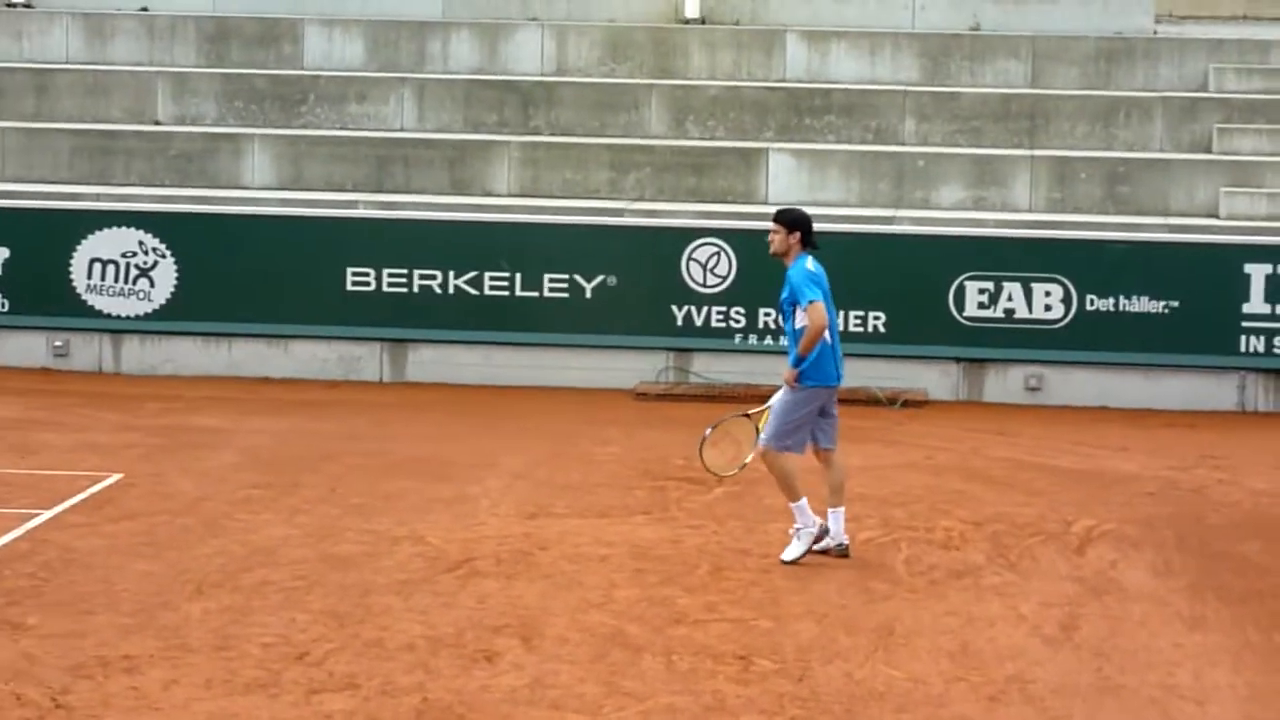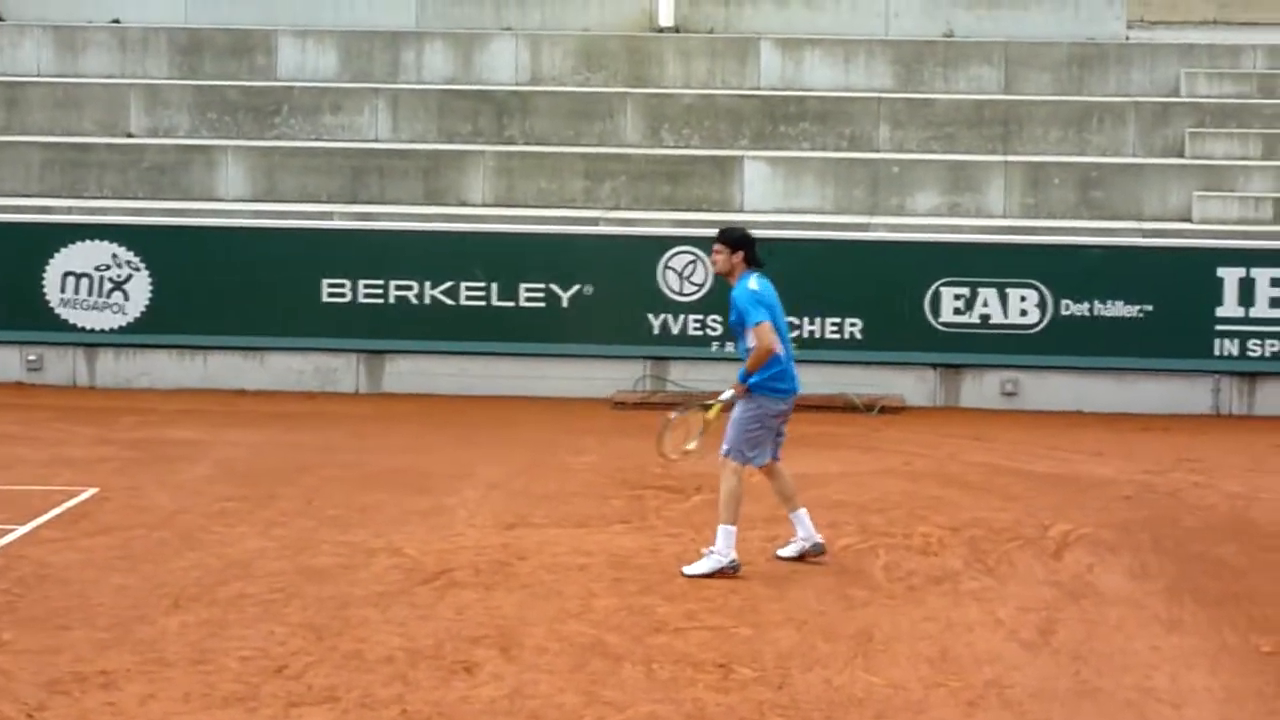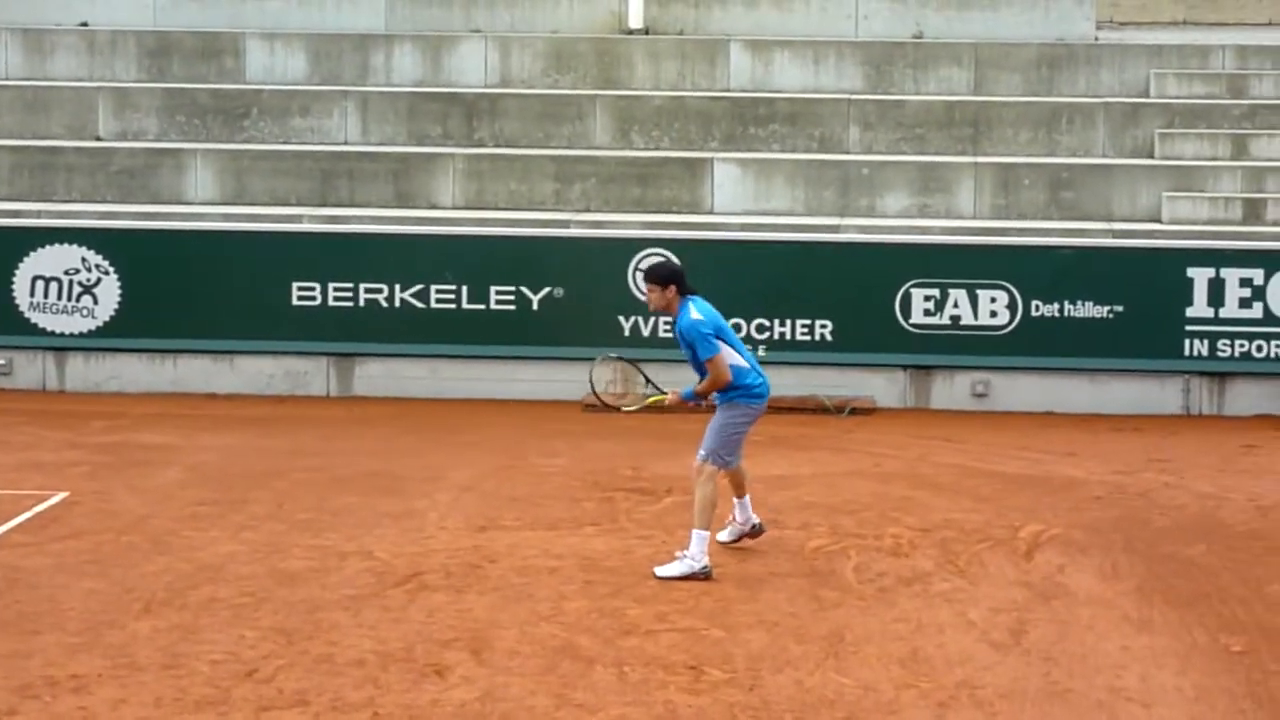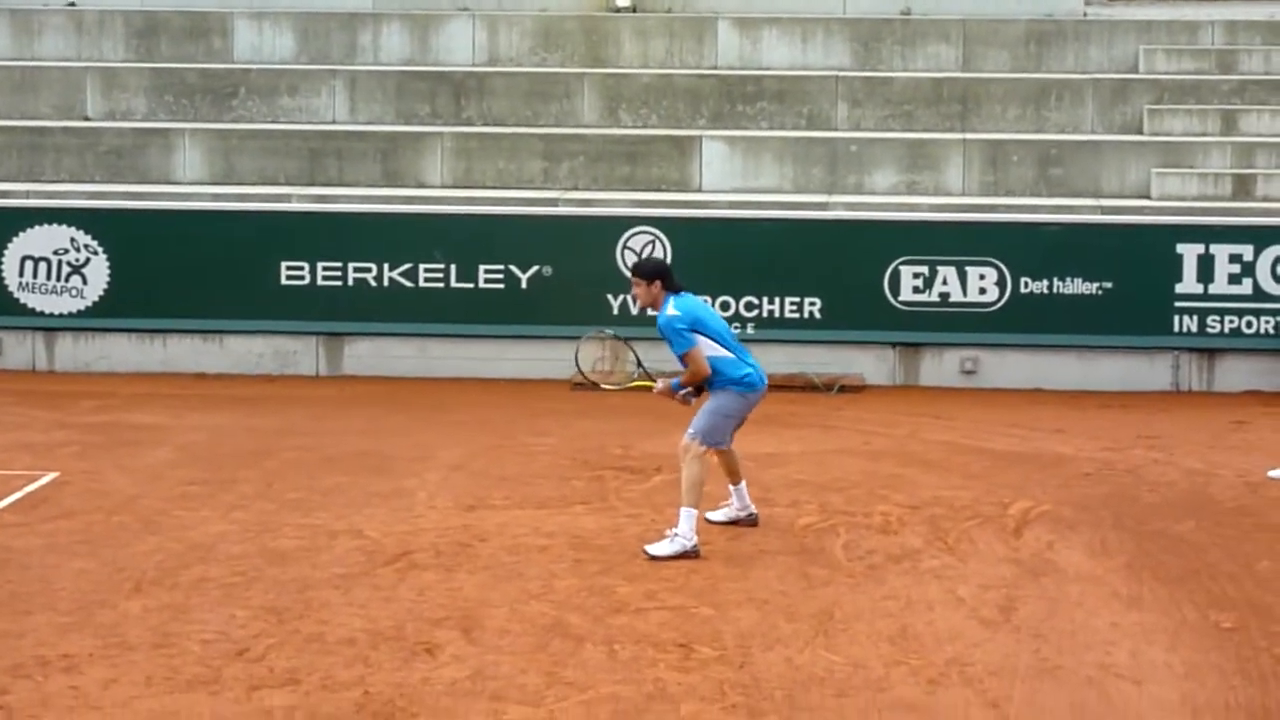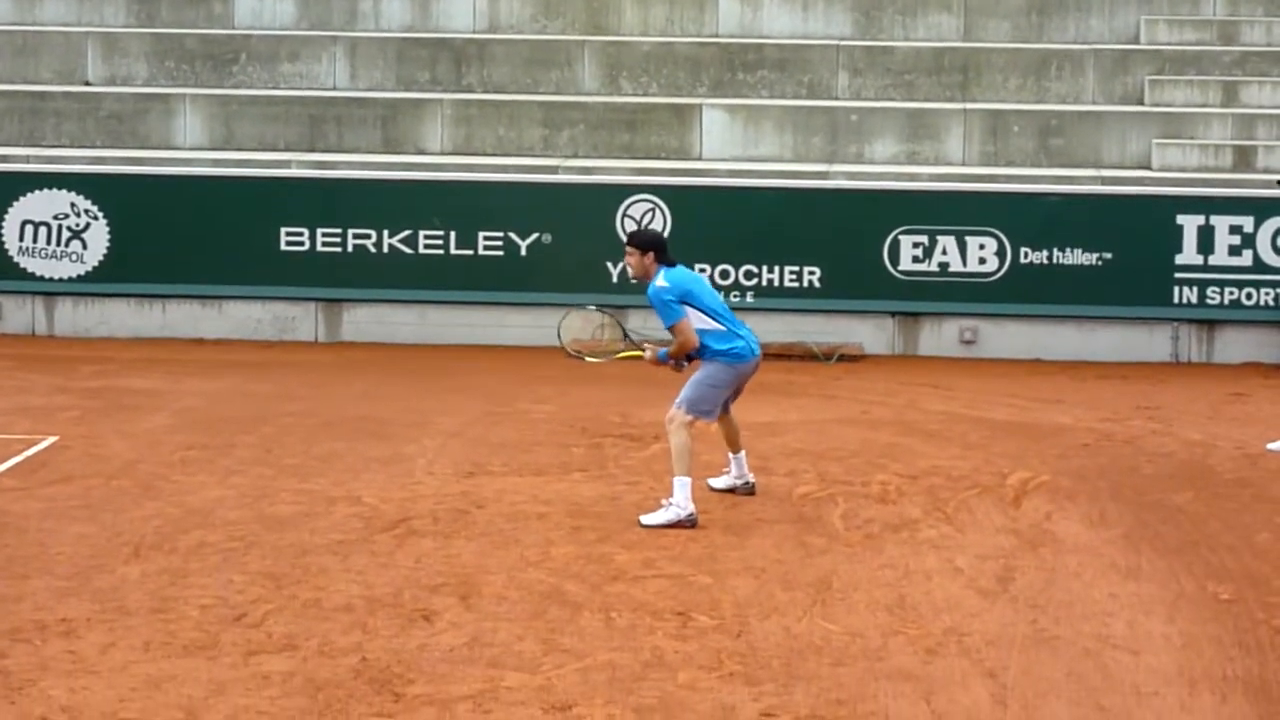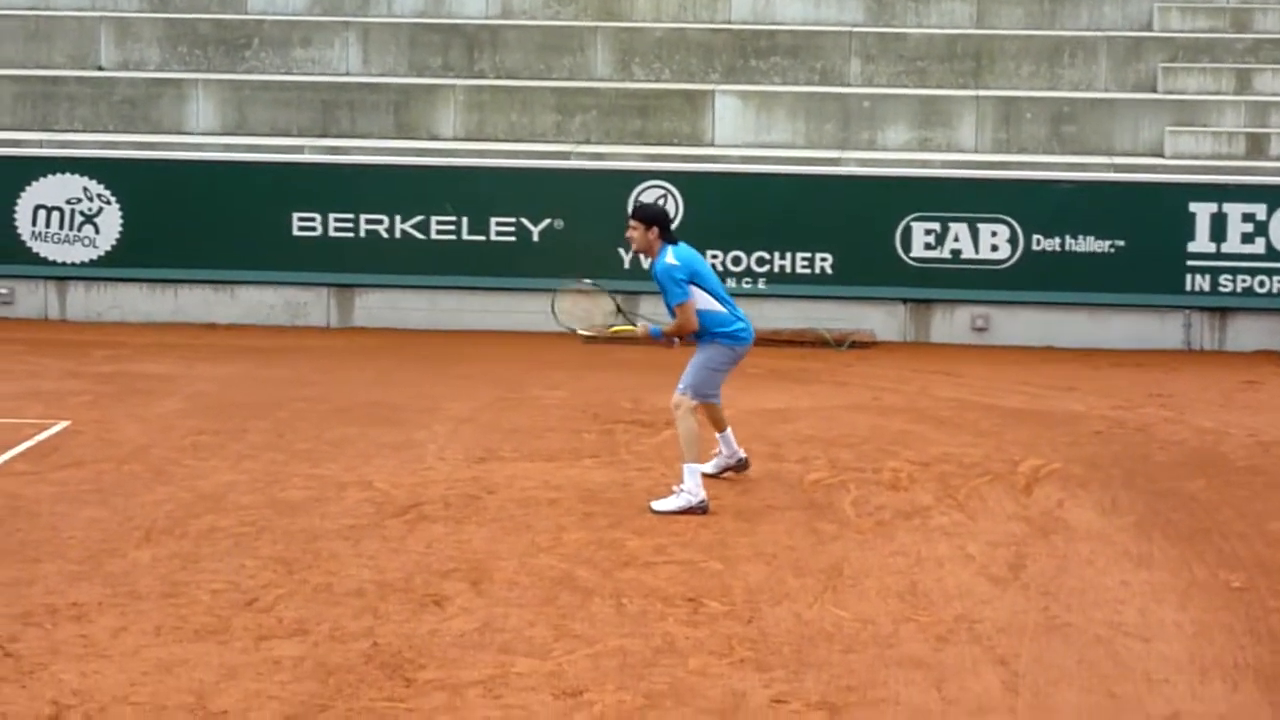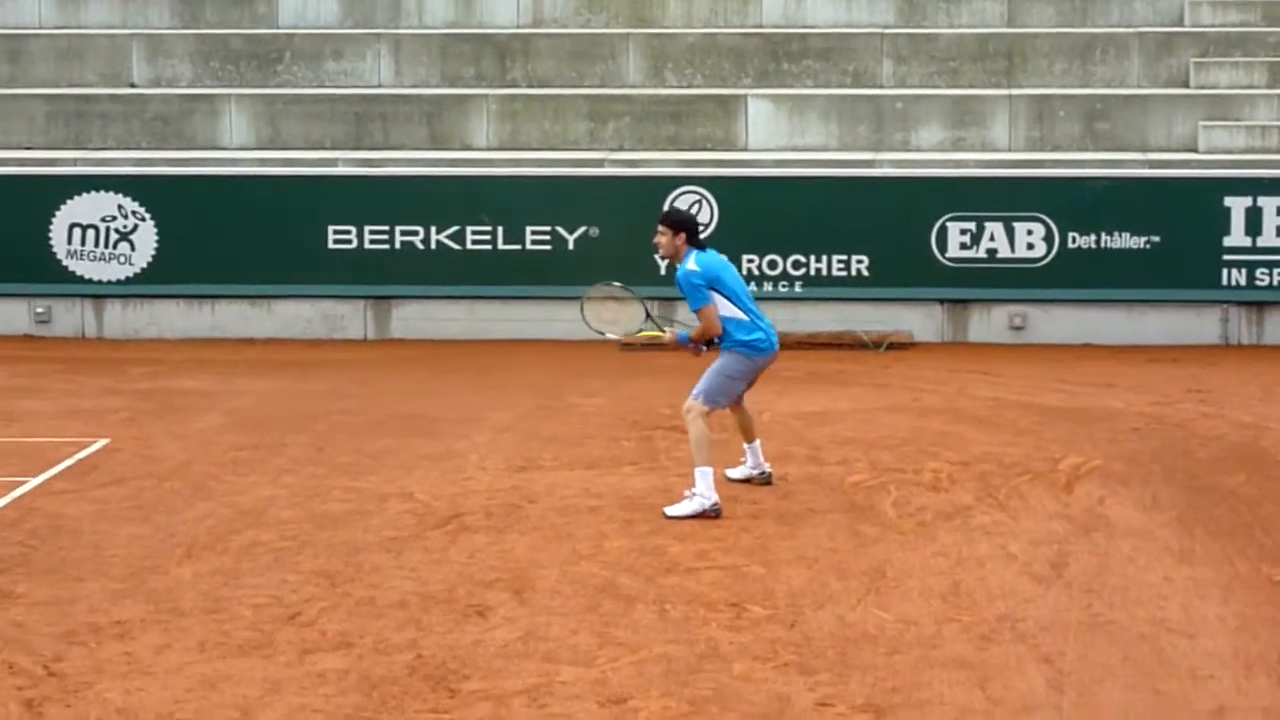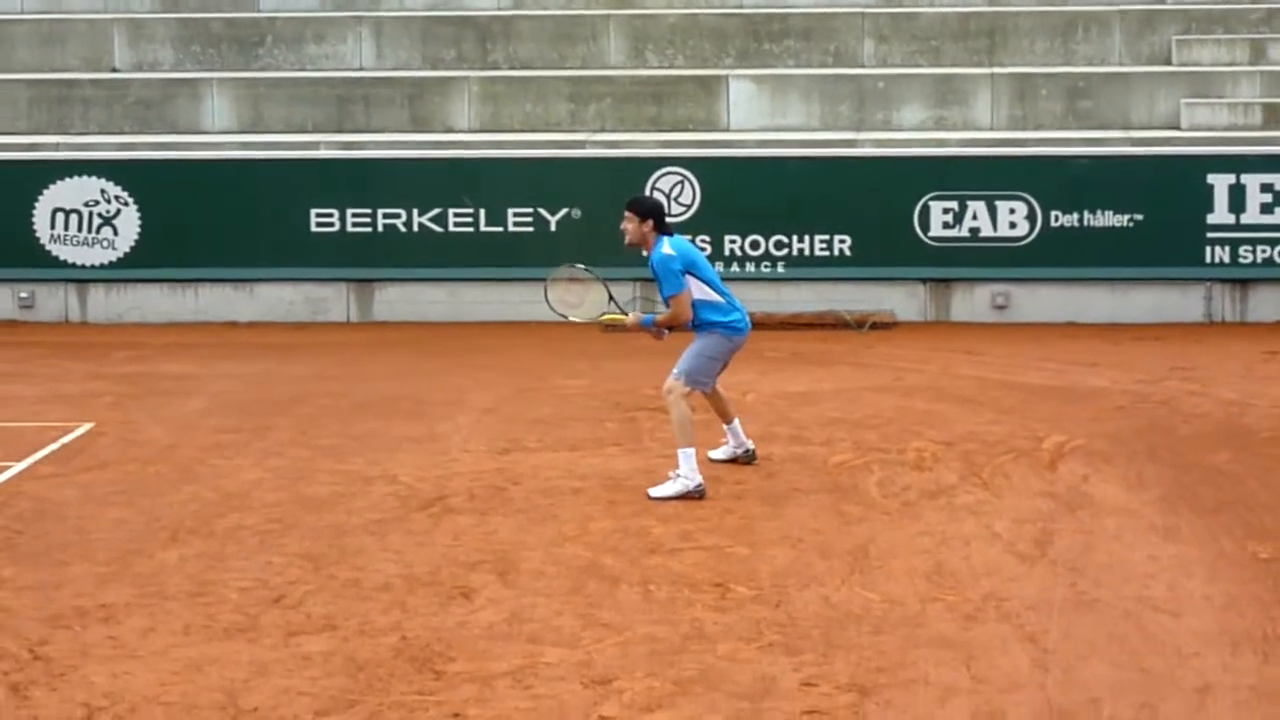
dt=0.3s
person 1, frame 1
left shoulder: (800, 273)
right shoulder: (809, 269)
left elbow: (819, 323)
left wrist: (795, 363)
left hip: (810, 378)
right hip: (825, 375)
left knee: (771, 448)
right knee: (825, 452)
left ankle: (808, 524)
right ankle: (836, 534)
person 1, frame 2
left shoulder: (744, 292)
right shoulder: (757, 285)
left elbow: (767, 345)
left wrist: (743, 377)
left hip: (764, 390)
right hip: (779, 387)
left knee: (730, 463)
right knee: (768, 463)
left ankle: (725, 555)
right ankle: (807, 537)
person 1, frame 3
left shoulder: (692, 323)
right shoulder: (692, 306)
left elbow: (722, 376)
left wrist: (687, 395)
right wrist: (697, 392)
left hip: (742, 396)
right hip: (745, 393)
left knee: (704, 468)
right knee: (726, 458)
left ankle: (696, 558)
right ankle: (746, 521)
person 1, frame 4
left shoulder: (669, 318)
right shoulder: (685, 301)
left elbow: (701, 370)
left wrist: (674, 387)
right wrist: (691, 389)
left hip: (736, 386)
right hip: (750, 380)
left knee: (691, 449)
right knee: (718, 441)
left ankle: (685, 537)
right ankle: (742, 508)
person 1, frame 5
left shoulder: (659, 289)
right shoulder: (679, 273)
left elbow: (690, 341)
left wrist: (663, 356)
right wrist: (681, 357)
left hip: (727, 357)
right hip: (746, 350)
left knee: (677, 419)
right knee: (719, 411)
left ankle: (681, 506)
right ankle: (741, 477)
person 1, frame 6
left shoulder: (667, 266)
right shoulder: (679, 251)
left elbow: (689, 323)
left wrist: (655, 332)
right wrist: (672, 332)
left hip: (724, 338)
right hip: (734, 332)
left knee: (682, 404)
right knee: (703, 393)
left ankle: (692, 493)
right ankle: (731, 454)
person 1, frame 7
left shoulder: (689, 272)
right shoulder: (710, 257)
left elbow: (712, 328)
left wrist: (682, 338)
right wrist: (701, 339)
left hip: (746, 348)
right hip: (762, 341)
left knee: (694, 410)
right knee: (732, 400)
left ankle: (705, 497)
right ankle: (757, 466)
person 1, frame 8
left shoulder: (663, 257)
right shoulder: (673, 244)
left elbow: (682, 315)
left wrist: (646, 322)
right wrist: (664, 323)
left hip: (721, 329)
right hip: (730, 323)
left knee: (674, 390)
right knee: (703, 382)
left ankle: (689, 478)
right ankle: (740, 446)
